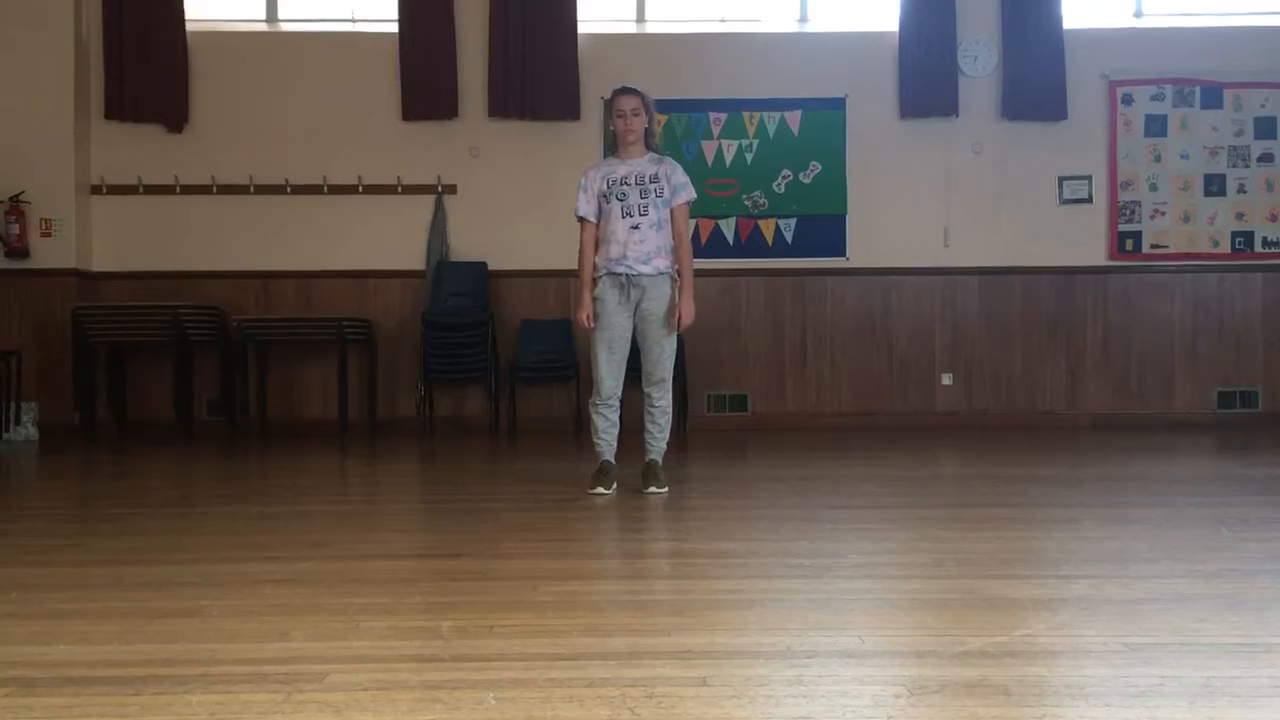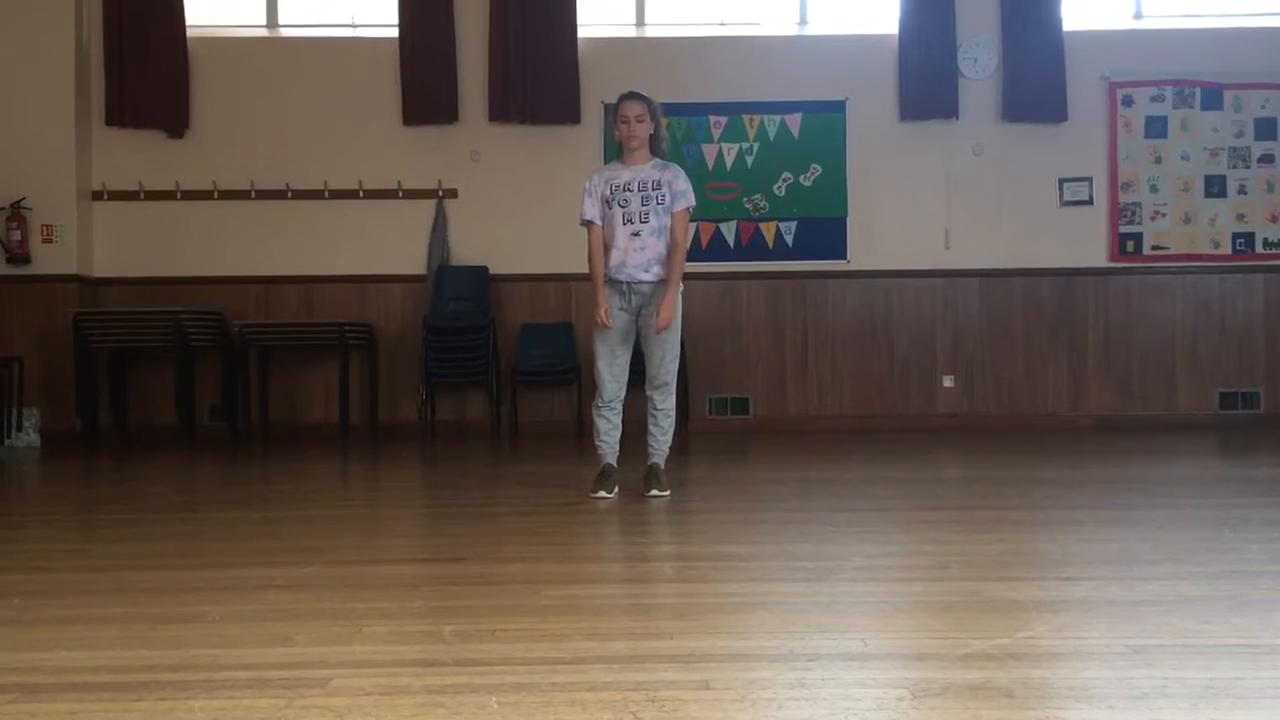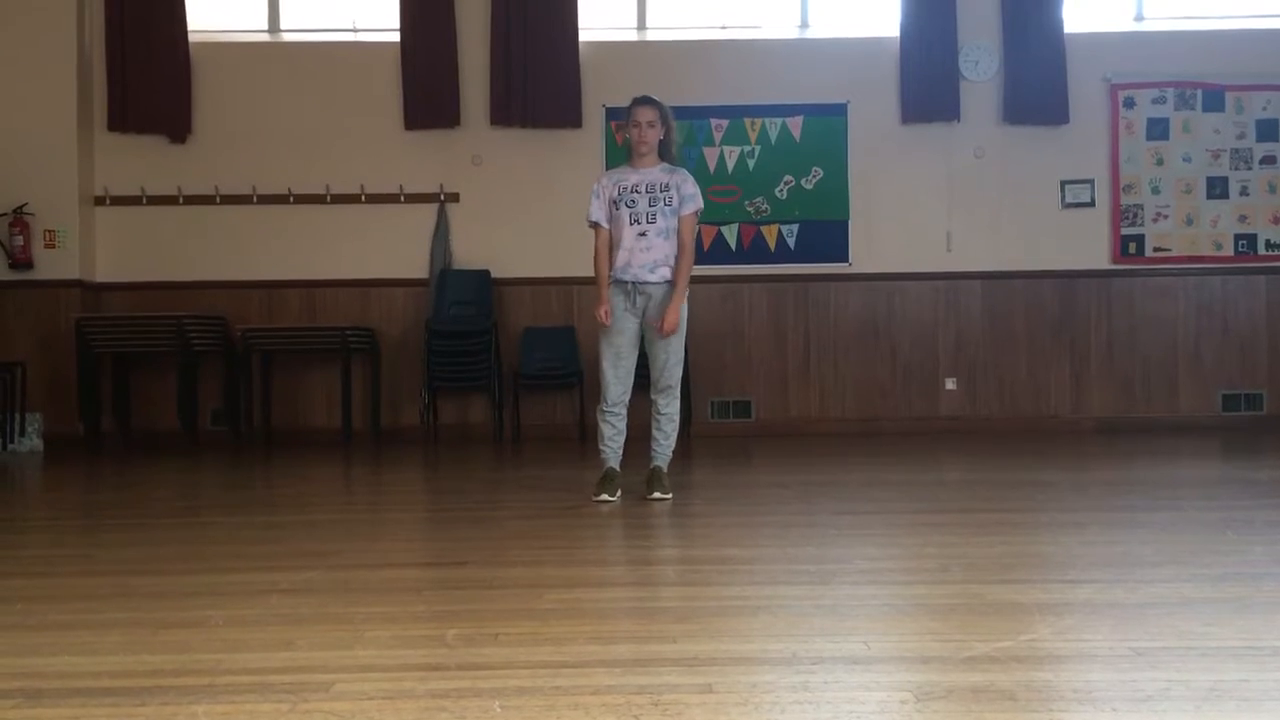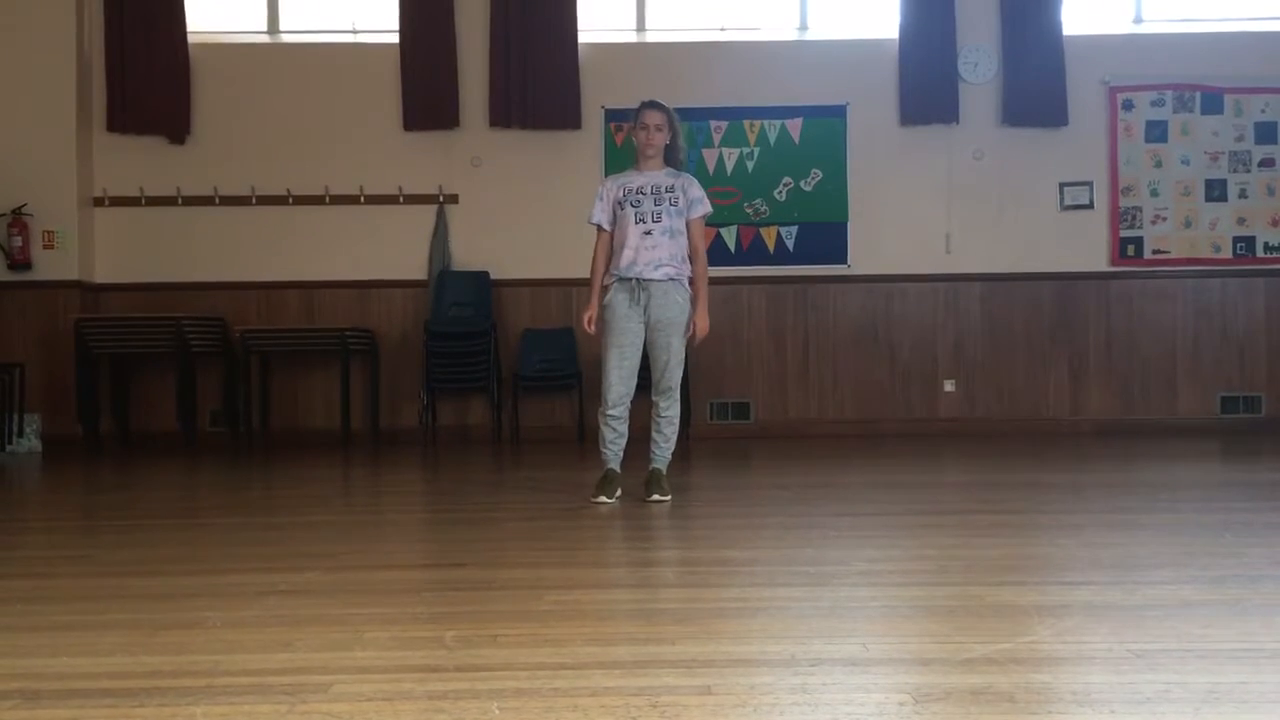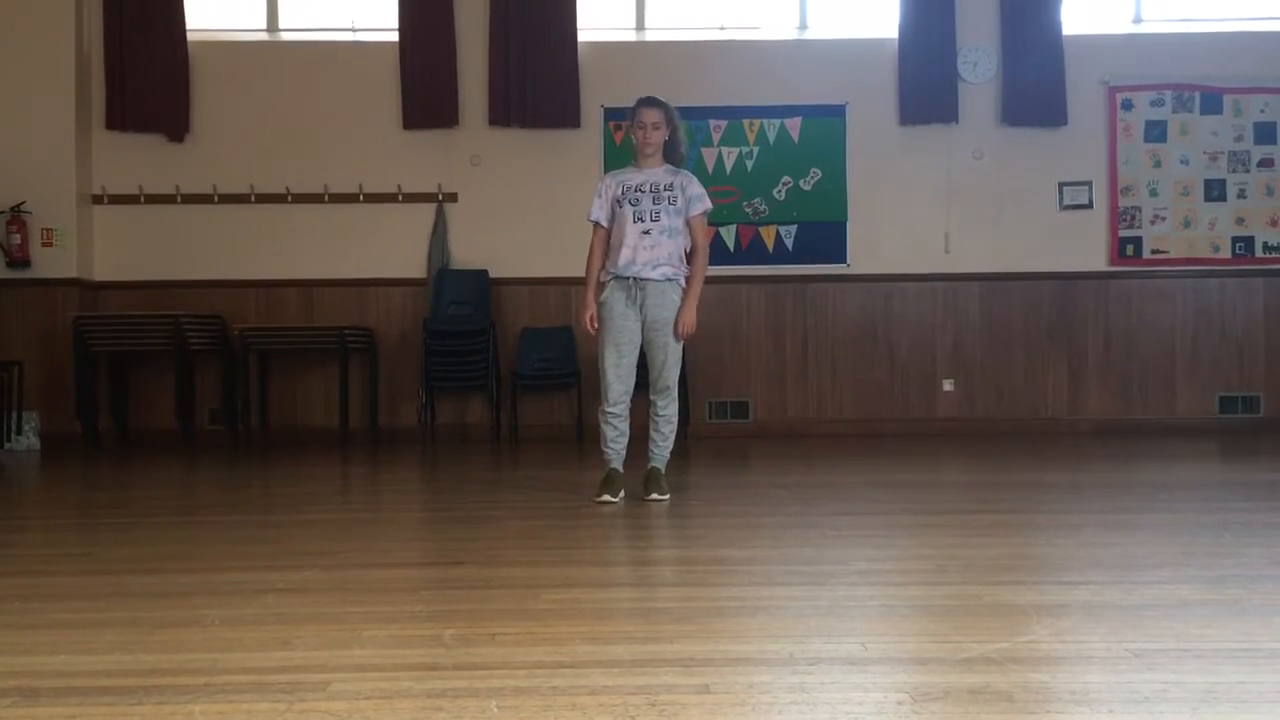
dt=0.4s
person 1, frame 1
left shoulder: (668, 170)
right shoulder: (596, 176)
left elbow: (682, 236)
right elbow: (588, 239)
left wrist: (686, 293)
right wrist: (585, 294)
left hip: (657, 282)
right hip: (612, 284)
left knee: (658, 379)
right knee: (606, 380)
left ankle: (653, 460)
right ankle: (606, 461)
person 1, frame 2
left shoulder: (672, 176)
right shoulder: (600, 180)
left elbow: (679, 242)
right elbow: (596, 243)
left wrist: (669, 297)
right wrist: (600, 297)
left hip: (659, 290)
right hip: (616, 290)
left knee: (662, 383)
right knee: (608, 384)
left ankle: (656, 463)
right ankle: (608, 464)
person 1, frame 3
left shoulder: (680, 180)
right shoulder: (608, 183)
left elbow: (686, 246)
right elbow: (602, 245)
left wrist: (676, 300)
right wrist: (603, 297)
left hip: (664, 290)
right hip: (621, 292)
left knee: (666, 385)
right knee: (613, 386)
left ankle: (659, 467)
right ankle: (611, 467)
person 1, frame 4
left shoulder: (685, 185)
right shoulder: (613, 186)
left elbow: (698, 250)
right elbow: (602, 247)
left wrist: (701, 306)
right wrist: (593, 300)
left hip: (670, 291)
right hip: (623, 291)
left knee: (667, 387)
right knee: (615, 387)
left ankle: (658, 468)
right ankle: (611, 469)
person 1, frame 5
left shoulder: (684, 182)
right shoulder: (613, 183)
left elbow: (700, 247)
right elbow: (599, 243)
left wrist: (691, 302)
right wrist: (589, 296)
left hip: (666, 290)
right hip: (619, 290)
left knee: (664, 386)
right knee: (615, 386)
left ankle: (657, 468)
right ankle: (614, 469)
